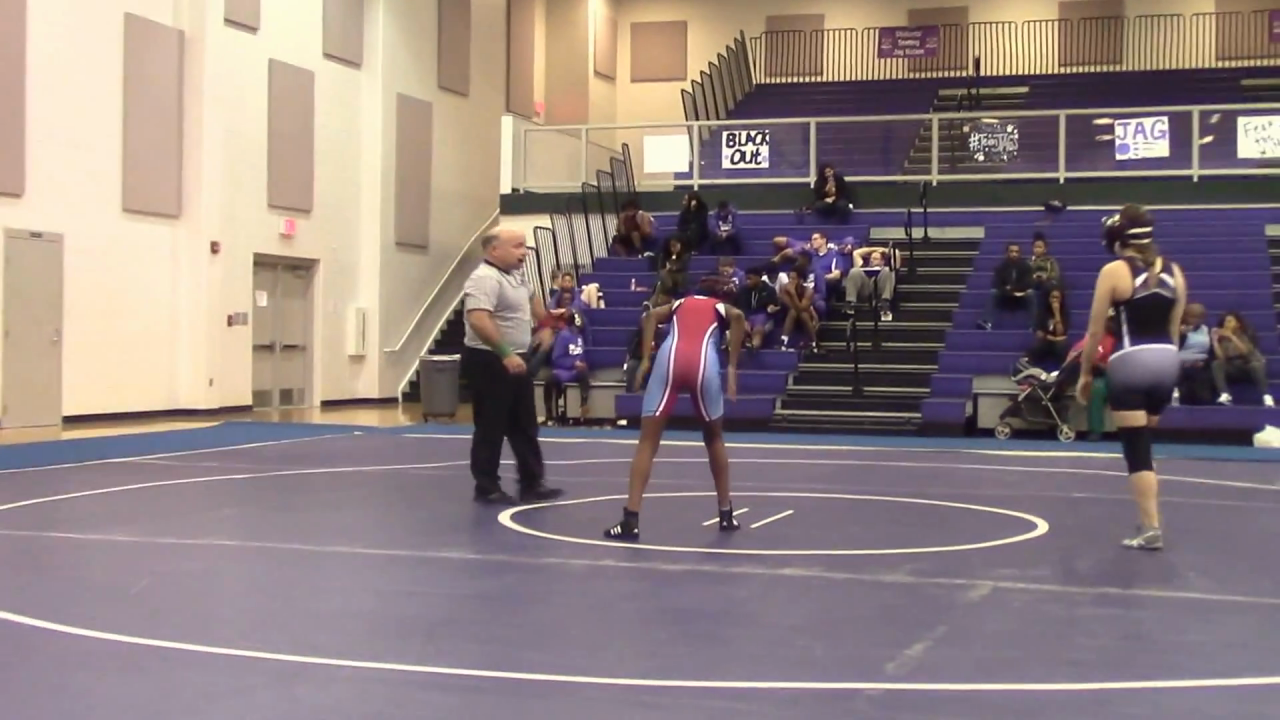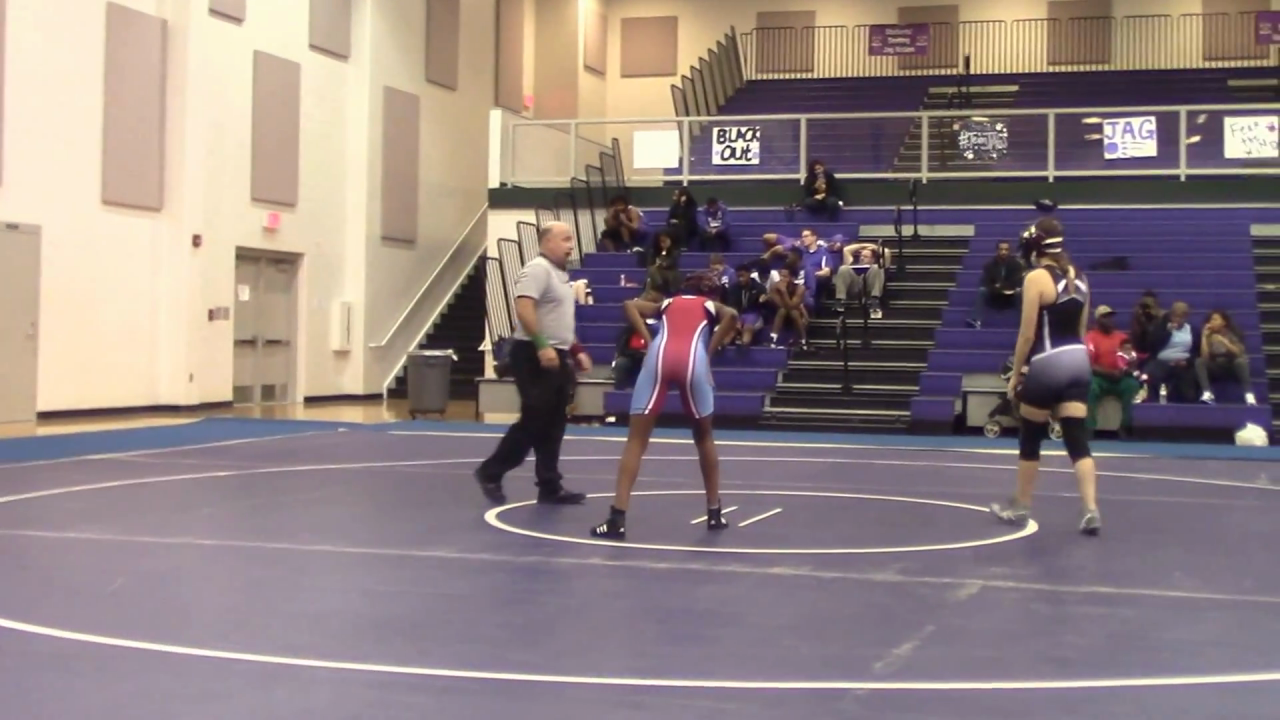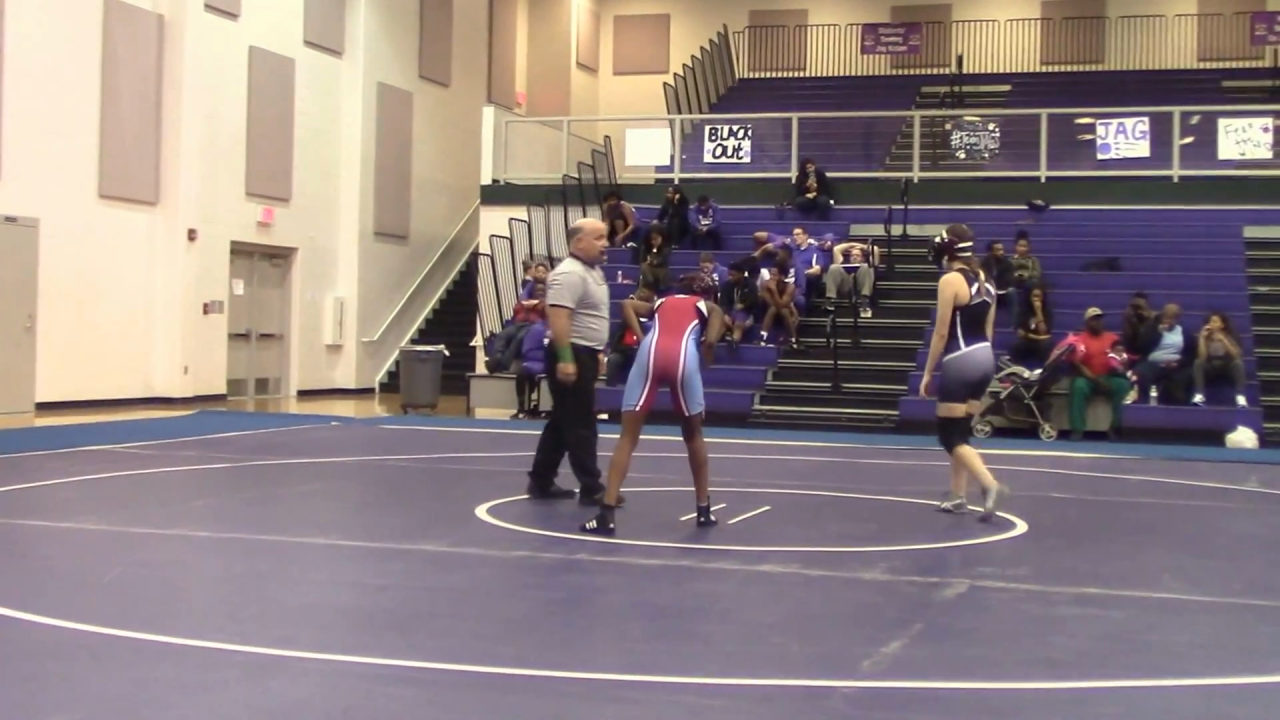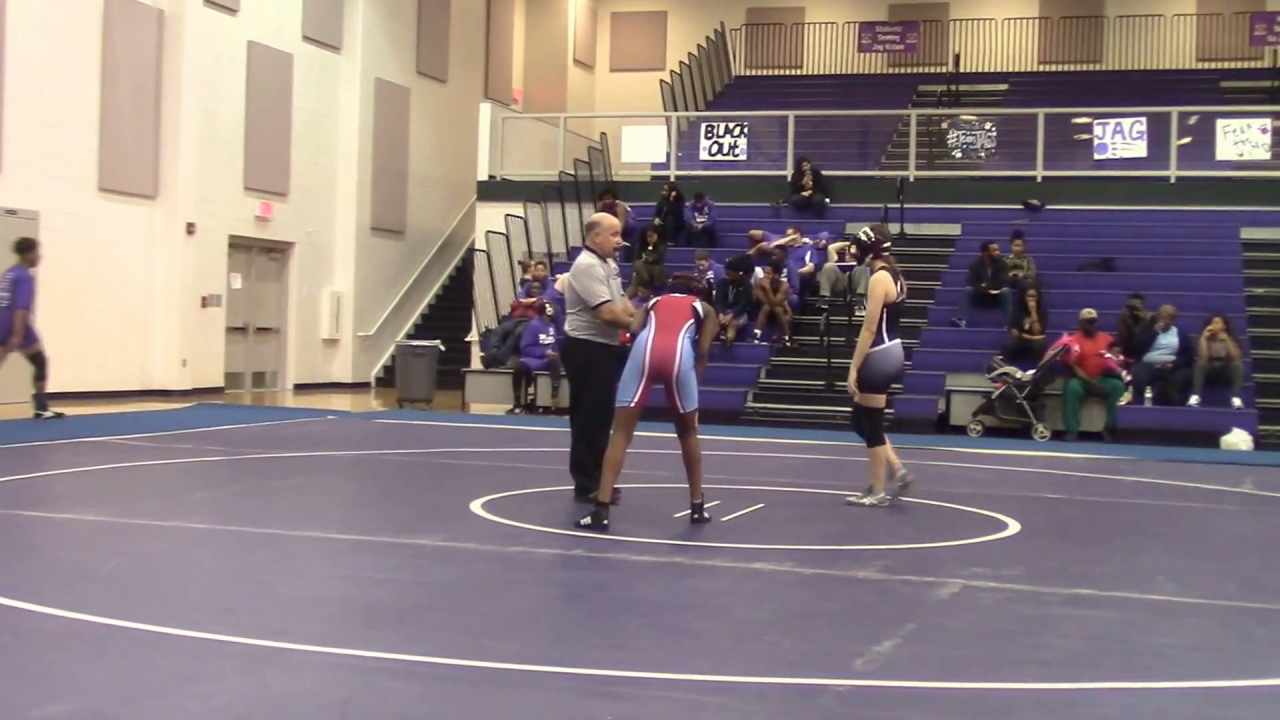
dt=0.7s
person 1, frame 1
left shoulder: (1113, 271)
right shoulder: (1172, 271)
left elbow: (1095, 330)
right elbow: (1174, 330)
left wrist: (1085, 373)
left hip: (1130, 364)
right hip: (1166, 362)
left knee: (1137, 450)
right knee: (1140, 445)
left ankle: (1152, 529)
right ankle: (1149, 517)
person 1, frame 2
left shoulder: (1036, 278)
right shoulder: (1078, 277)
left elbow: (1027, 334)
right elbow: (1081, 329)
left wrist: (1016, 373)
left hip: (1048, 364)
right hip: (1079, 361)
left knee: (1030, 439)
right knee: (1077, 441)
left ankle: (1019, 507)
right ankle: (1090, 509)
person 1, frame 3
left shoulder: (950, 280)
right shoulder: (983, 280)
left elbow: (941, 333)
right elbow: (988, 328)
left wrist: (928, 373)
left hip: (959, 361)
right hip: (984, 359)
left knee: (951, 435)
right knee: (958, 431)
left ankle: (991, 485)
right ankle: (958, 496)
person 1, frame 4
left shoulder: (878, 279)
right shoulder: (894, 276)
left elbow: (869, 329)
left wrist: (853, 368)
left hip: (879, 356)
right hip: (893, 353)
left knee: (869, 423)
right knee: (866, 421)
left ankle: (877, 491)
right ankle: (897, 470)
person 2, frame 1
left shoulder: (516, 274)
right shoulder: (485, 279)
left elbow: (532, 298)
right elbow: (477, 319)
left wrist: (545, 326)
right wrist: (507, 354)
left hip: (518, 360)
right hip: (489, 362)
left knee: (525, 425)
right knee: (491, 427)
left ankle: (531, 483)
right ankle: (487, 487)
person 2, frame 2
left shoulder: (561, 273)
right shoulder: (538, 269)
right elbow: (523, 308)
left wrist: (578, 351)
right wrist: (543, 346)
left hip: (557, 357)
right hip: (535, 355)
left knee: (553, 426)
right knee: (534, 420)
left ankle: (550, 487)
right ankle: (491, 473)
person 2, frame 3
left shoulder: (594, 270)
right shoulder: (570, 273)
right elbow: (557, 318)
left wrist: (596, 353)
right wrist: (564, 359)
left hip: (585, 355)
right hip: (570, 356)
left knee: (563, 421)
right knee: (581, 423)
left ankle: (540, 481)
right ankle: (590, 488)
person 2, frame 4
left shoulder: (607, 263)
right shoulder: (588, 266)
left elbow: (620, 303)
right elbow: (607, 313)
left wrist: (637, 316)
left hip: (603, 349)
right hip: (587, 351)
left knee: (600, 418)
right knee: (590, 419)
left ankle: (594, 479)
right ankle: (586, 485)
person 3, frame 1
left shoulder: (679, 304)
right shoulder: (724, 308)
left elbow: (652, 315)
right elbow: (738, 317)
left wrist: (645, 358)
right wrist: (732, 366)
left hip: (669, 360)
right hip: (704, 363)
left knee: (647, 443)
right knee: (714, 440)
left ankle: (630, 521)
right ankle: (726, 514)
person 3, frame 2
left shoulder: (667, 304)
right shoulder: (713, 307)
left elbow: (630, 306)
right elbow: (731, 316)
left wrist: (648, 341)
right wrist: (710, 352)
left hip: (659, 356)
right hip: (693, 359)
left knee: (636, 441)
right knee: (704, 438)
left ankle: (617, 519)
right ankle: (714, 513)
person 3, frame 3
left shoulder: (662, 302)
right shoulder: (710, 307)
left elbow: (628, 305)
right elbow: (710, 342)
left wrist: (642, 339)
right wrist: (699, 367)
left hip: (651, 352)
right hip: (684, 356)
left knee: (627, 437)
right knee: (693, 436)
left ankle: (606, 514)
right ankle: (703, 510)
person 3, frame 4
left shoulder: (655, 301)
right shoulder: (705, 309)
left elbow: (635, 330)
right elbow: (702, 351)
right wrist: (693, 378)
left hip: (645, 349)
right hip: (679, 353)
left knee: (621, 434)
right knee: (688, 433)
left ankle: (601, 511)
right ankle: (697, 507)
